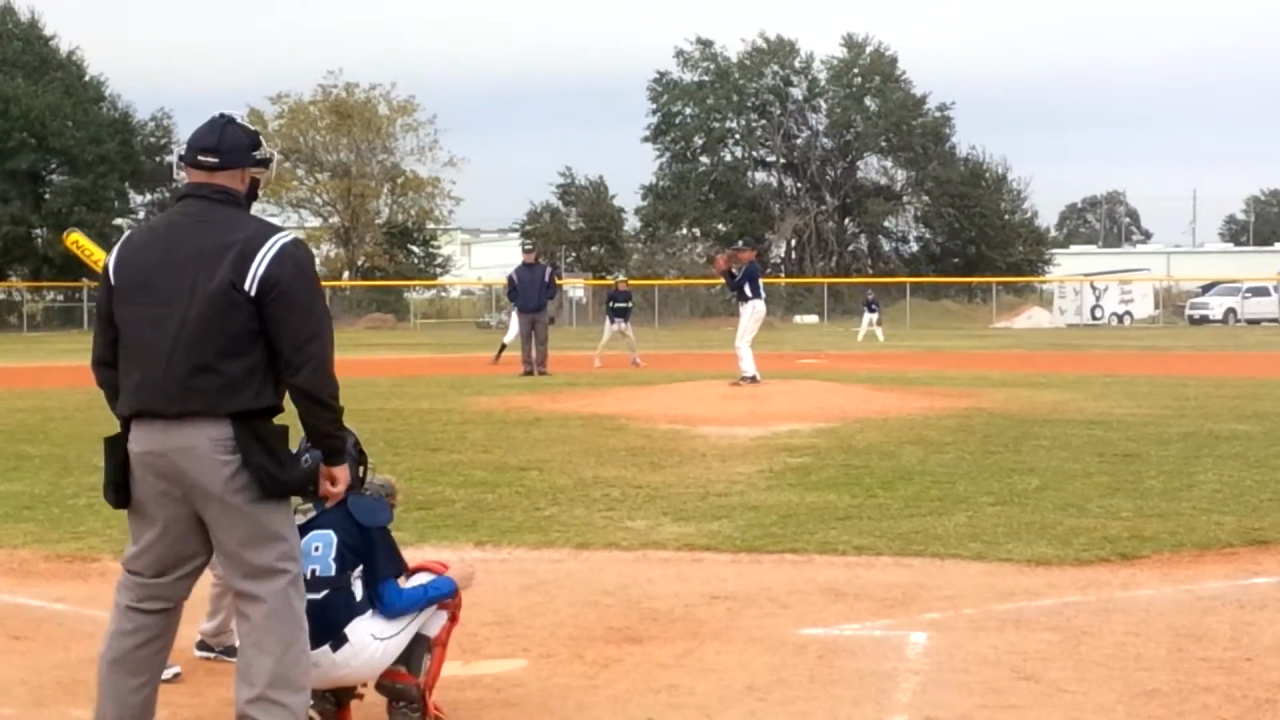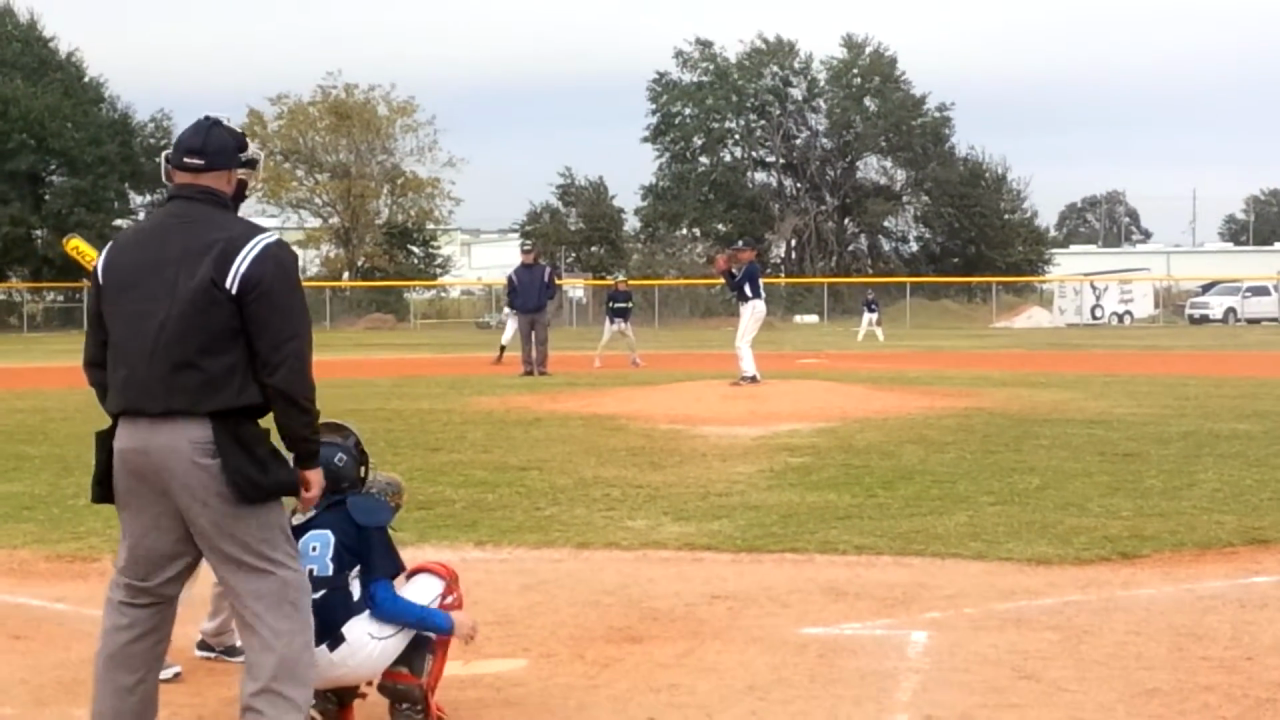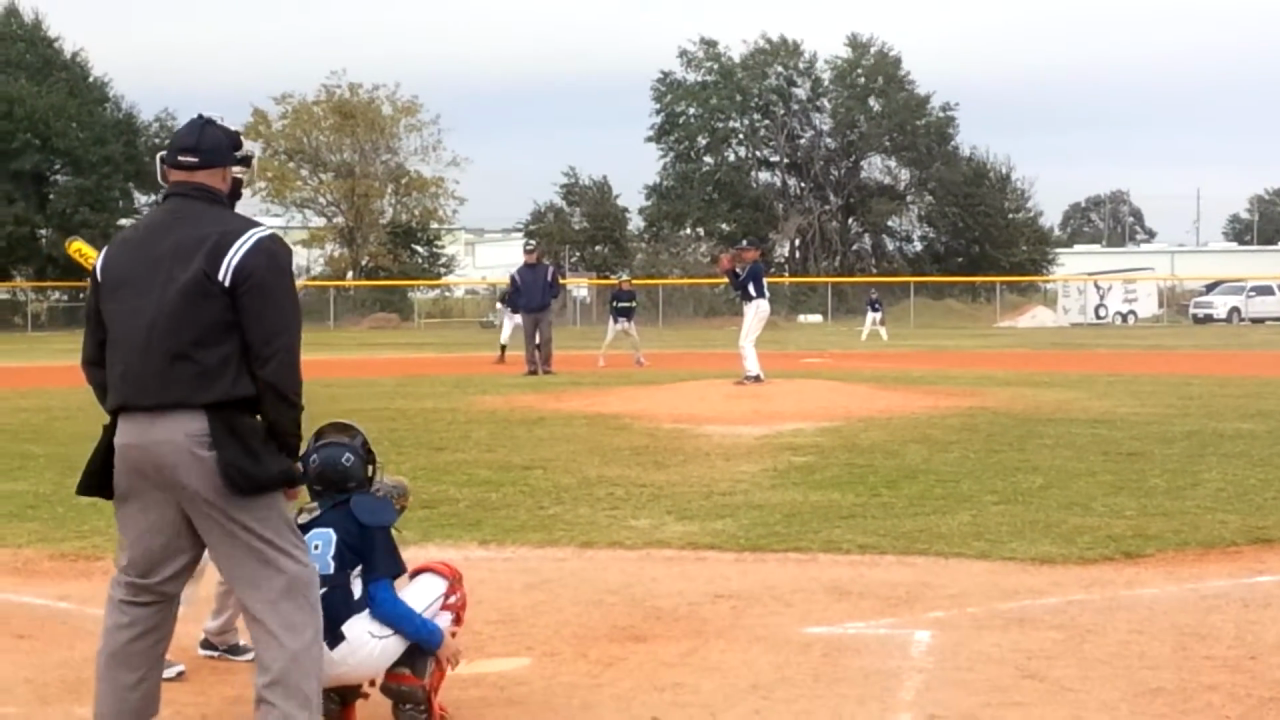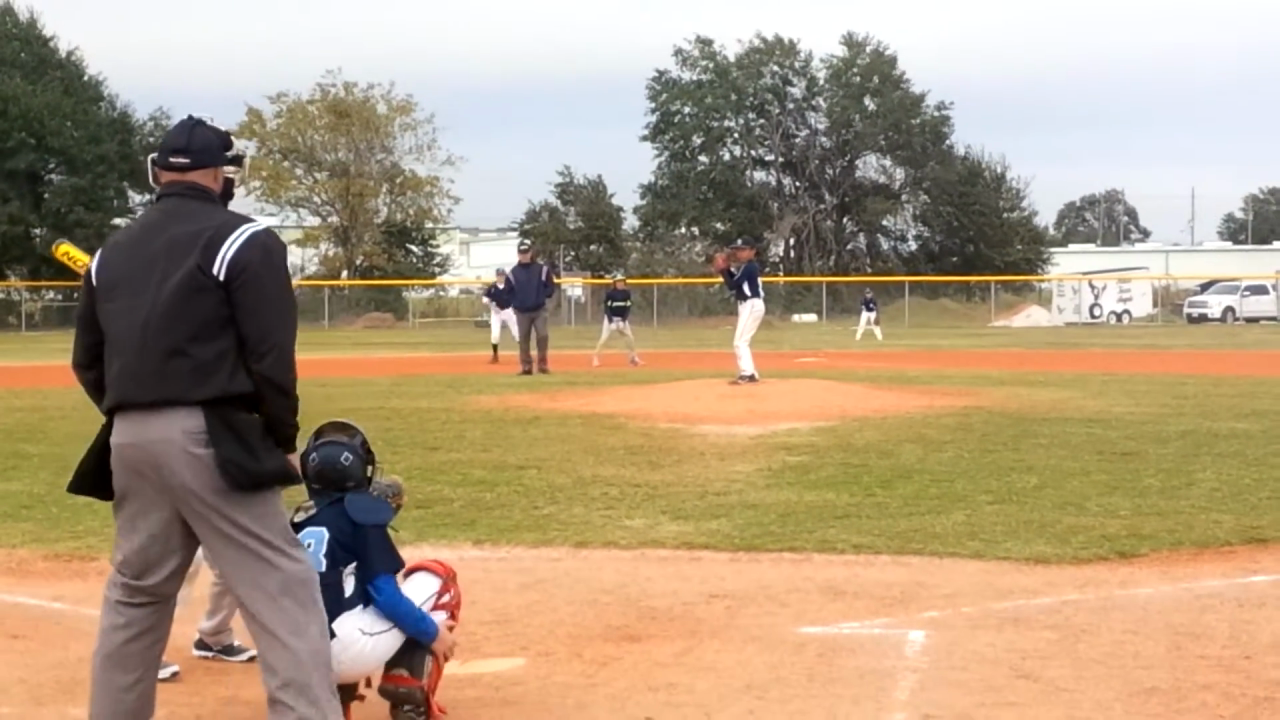
dt=0.1s
person 1, frame 1
left shoulder: (128, 249)
right shoulder: (271, 249)
left elbow: (107, 363)
right elbow: (306, 366)
right wrist: (332, 451)
left hip: (148, 446)
right hip: (231, 445)
left knee: (145, 594)
right knee: (270, 598)
person 1, frame 2
left shoulder: (117, 250)
right shoulder: (254, 250)
left elbow: (97, 362)
right elbow: (285, 366)
right wrist: (307, 455)
left hip: (135, 444)
right hip: (214, 446)
left knee: (138, 592)
right knee: (274, 595)
person 1, frame 3
left shoulder: (118, 250)
right shoulder: (249, 243)
left elbow: (95, 358)
right elbow: (275, 362)
right wrist: (285, 446)
left hip: (134, 439)
right hip: (210, 439)
left knee: (140, 589)
right knee: (281, 589)
person 1, frame 4
left shoulder: (112, 251)
right shoulder: (243, 240)
left elbow: (87, 362)
right elbow: (270, 356)
right wrist: (282, 441)
left hip: (130, 440)
right hip: (209, 437)
left knee: (135, 591)
right knee: (281, 588)
person 2, frame 1
left shoulder: (292, 527)
right shoulder: (363, 514)
right elbow: (390, 601)
right wrist: (450, 583)
right hip: (354, 654)
right knee: (437, 581)
person 2, frame 2
left shoulder: (292, 526)
right shoulder: (362, 514)
right elbow: (384, 602)
right wrist: (448, 624)
right hip: (355, 654)
right knee: (439, 580)
person 2, frame 3
left shoulder: (300, 525)
right shoulder: (366, 513)
right elbow: (383, 601)
right wrist: (437, 638)
right hip: (356, 653)
right knee: (444, 579)
person 2, frame 4
left shoulder: (297, 523)
right shoulder: (361, 511)
right elbow: (385, 595)
right wrist: (432, 632)
right hip: (349, 650)
right knee: (438, 577)
